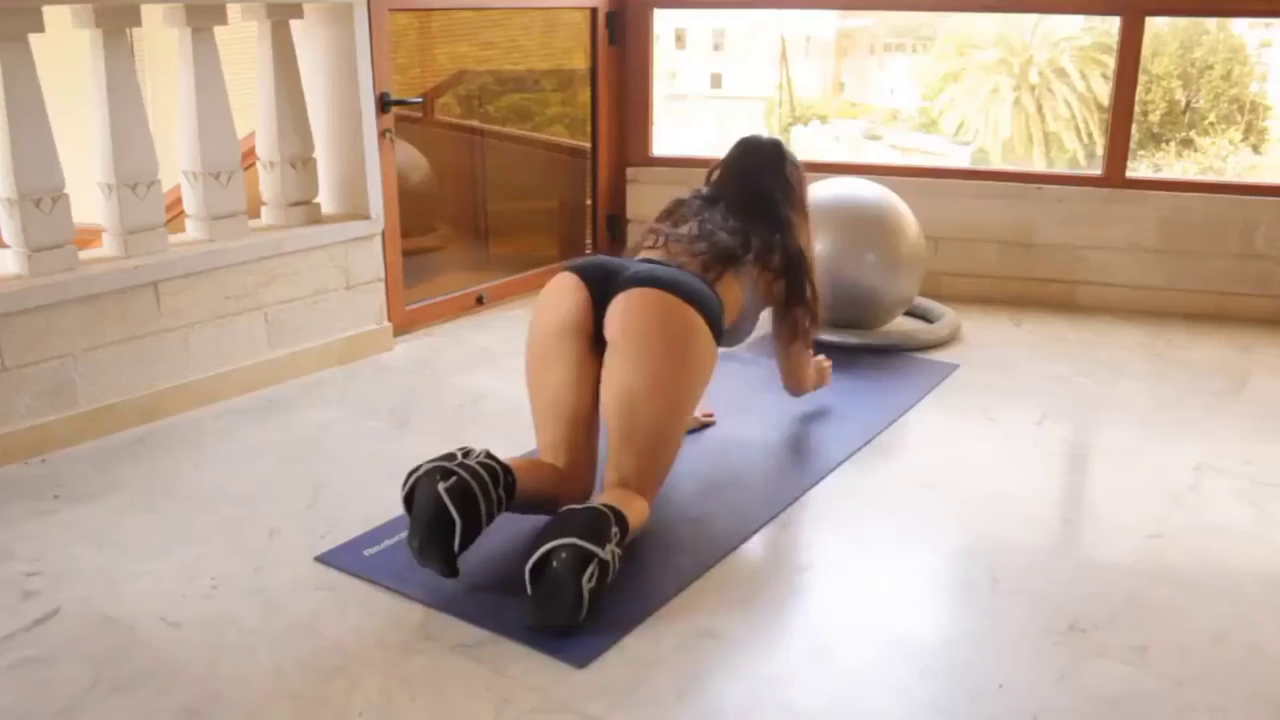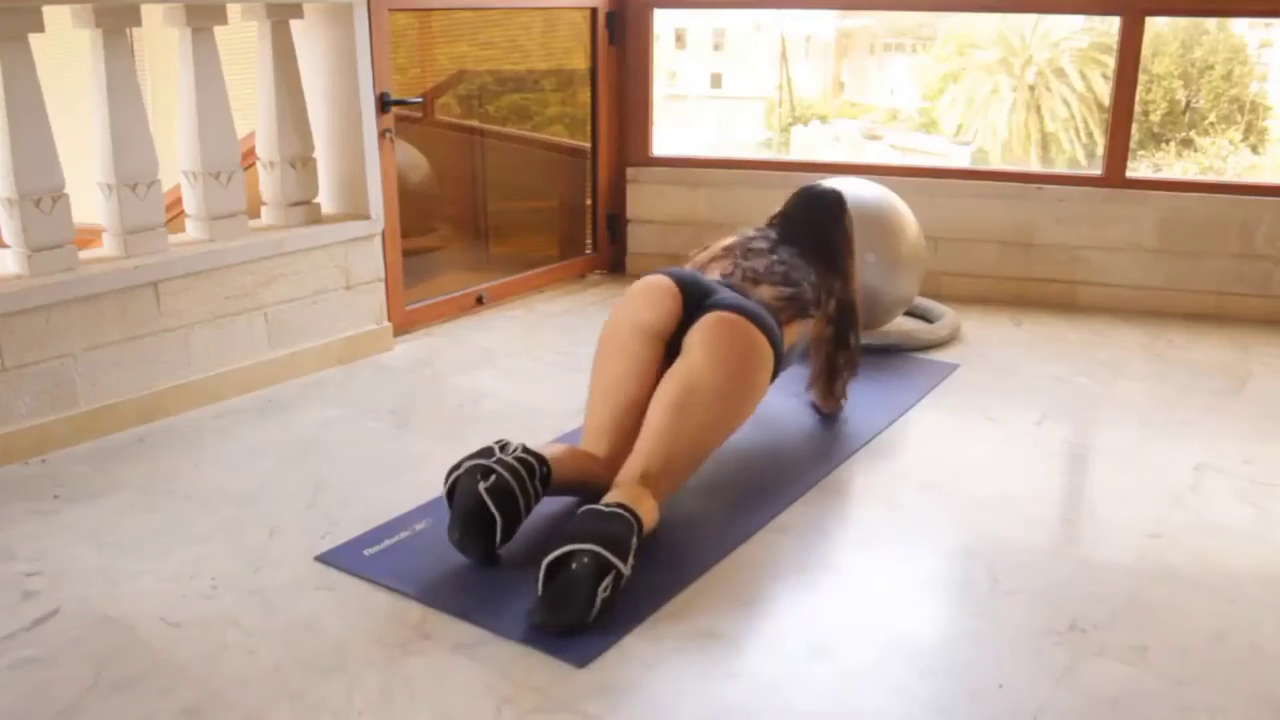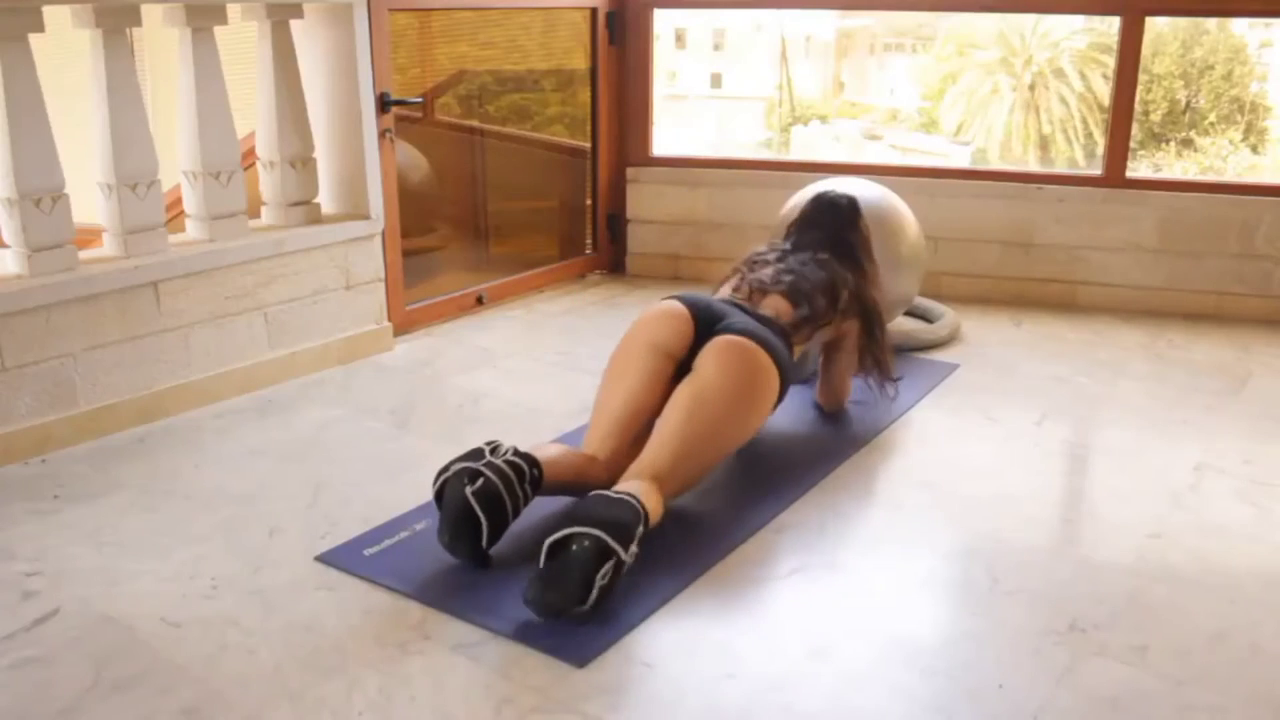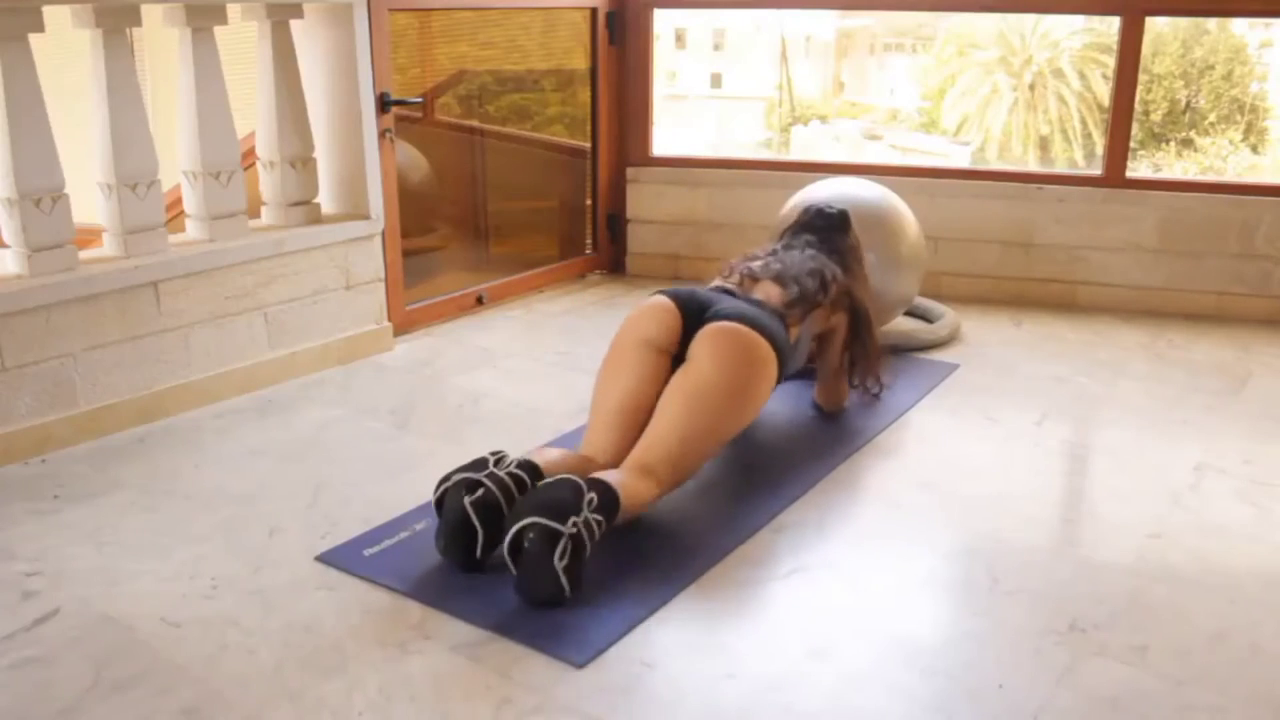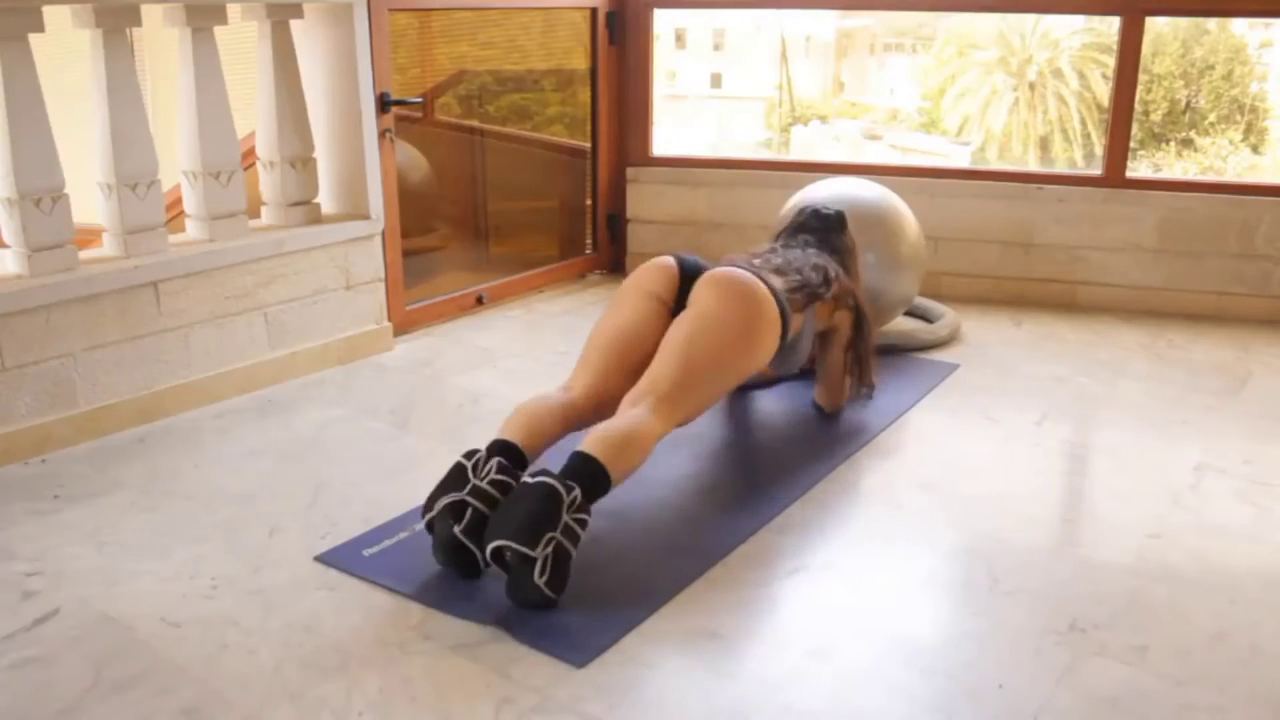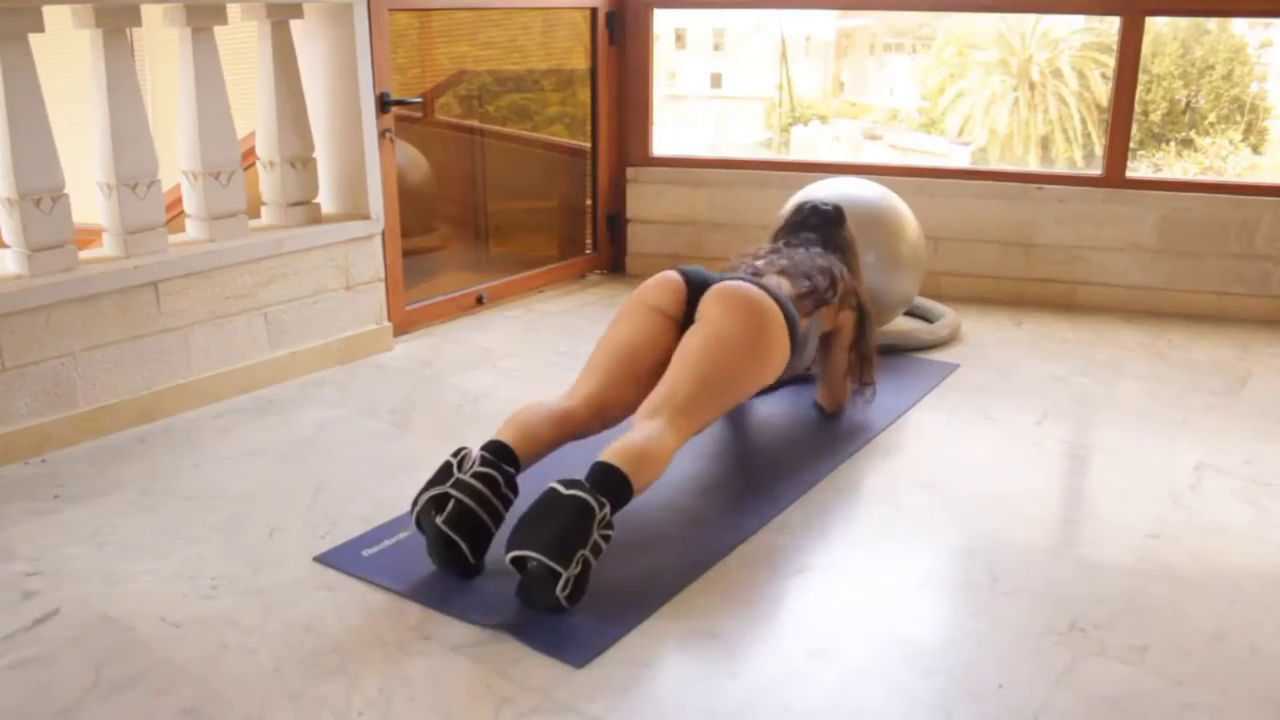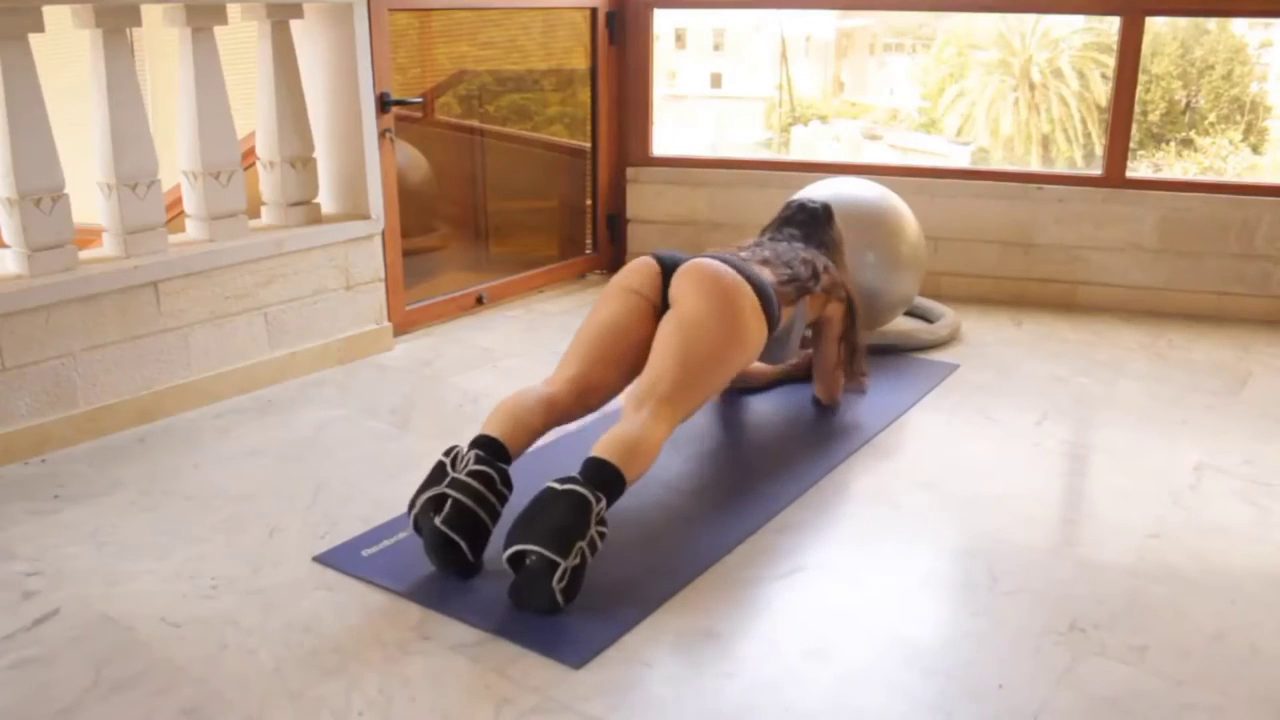
dt=0.3s
person 1, frame 1
left shoulder: (683, 212)
right shoulder: (780, 255)
right elbow: (796, 382)
left wrist: (667, 410)
right wrist: (817, 375)
left hip: (573, 283)
right hip: (664, 309)
left knee: (564, 476)
right knee: (630, 491)
left ankle: (480, 478)
right ankle: (595, 533)
person 1, frame 2
left shoulder: (731, 245)
right shoulder: (829, 290)
right elbow: (828, 402)
right wrist: (828, 391)
left hip: (660, 289)
right hip: (742, 334)
left knee: (597, 461)
right knee: (639, 484)
left ankle: (520, 467)
right ankle: (609, 531)
person 1, frame 3
left shoulder: (759, 258)
right shoulder: (849, 296)
right elbow: (832, 402)
left hip: (676, 312)
right hip: (749, 352)
left knee: (596, 463)
right knee: (643, 483)
left ankle: (514, 469)
right ankle: (612, 522)
person 1, frame 4
left shoulder: (752, 261)
right shoulder: (839, 291)
right elbow: (830, 400)
left wrist: (794, 356)
right wrist: (821, 362)
left hip: (666, 305)
right hip: (744, 336)
left knee: (598, 456)
right knee: (642, 477)
left ankle: (512, 476)
right ankle: (577, 502)
person 1, frame 5
left shoulder: (759, 259)
right shoulder: (838, 291)
left elbow: (733, 372)
right elbow: (831, 401)
left wrist: (783, 363)
right wrist: (805, 358)
left hip: (671, 273)
right hip: (736, 297)
left knee: (579, 399)
right knee: (647, 411)
left ankle: (493, 470)
right ankle: (562, 497)
person 1, frame 6
left shoulder: (756, 259)
right shoulder: (841, 291)
left elbow: (724, 371)
right elbow: (832, 400)
left wrist: (793, 365)
right wrist: (814, 363)
left hip: (676, 284)
right hip: (749, 311)
left knee: (580, 407)
right knee: (662, 422)
left ankle: (485, 470)
right ankle: (587, 505)
person 1, frame 7
left shoulder: (746, 253)
right shoulder: (827, 282)
left elbow: (724, 372)
right elbow: (828, 394)
left wrist: (791, 369)
right wrist: (813, 365)
left hip: (654, 269)
right hip: (720, 288)
left knee: (561, 392)
right knee: (649, 414)
left ankle: (477, 466)
right ankle: (580, 501)
